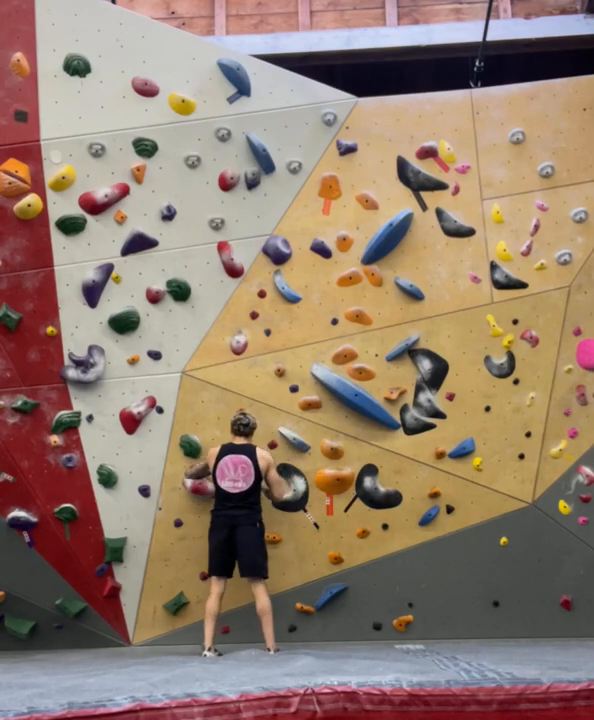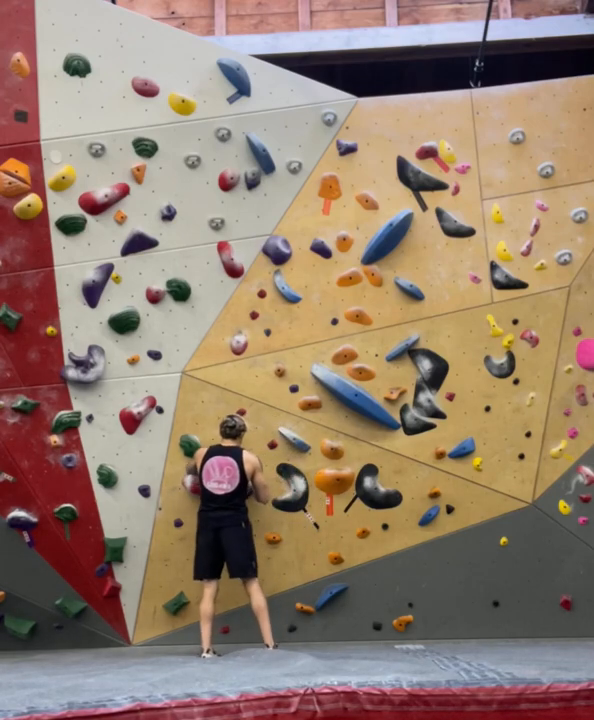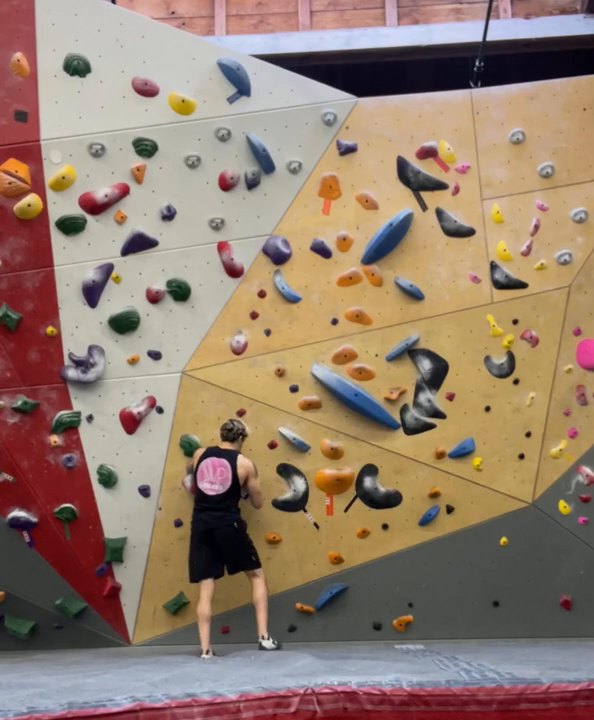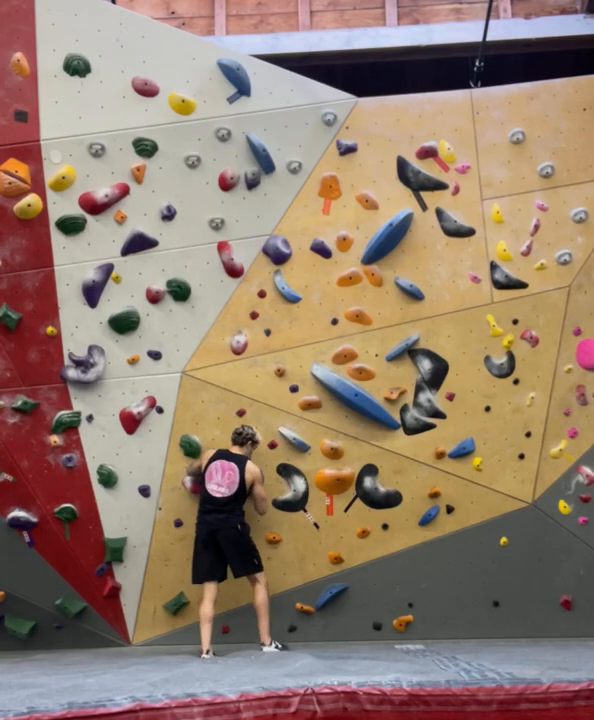
dt=0.3s
person 1, frame 1
left shoulder: (214, 453)
right shoulder: (263, 456)
right elbow: (278, 493)
left hip: (220, 524)
right hip: (248, 525)
left knee: (216, 588)
right knee: (258, 587)
left ankle: (208, 647)
right ankle: (272, 647)
person 1, frame 2
left shoulder: (202, 454)
right shoulder: (250, 459)
left elbow: (190, 470)
right elbow: (264, 498)
left hip: (207, 525)
right hip: (235, 526)
left knee: (209, 590)
right knee: (252, 584)
left ankle: (206, 649)
right ankle: (269, 644)
person 1, frame 3
left shoulder: (199, 454)
right shoulder: (245, 464)
left elbow: (190, 470)
right elbow: (258, 502)
left hip: (201, 526)
right hip: (228, 526)
left knee: (206, 591)
right knee: (257, 576)
left ankle: (205, 650)
right ankle: (265, 637)
person 1, frame 4
left shoulder: (209, 456)
right shoulder: (252, 469)
left elbow: (190, 472)
right elbow: (262, 509)
left hip: (205, 528)
right hip: (232, 528)
left knee: (209, 593)
right knee: (259, 581)
left ankle: (206, 650)
right ankle: (266, 643)
